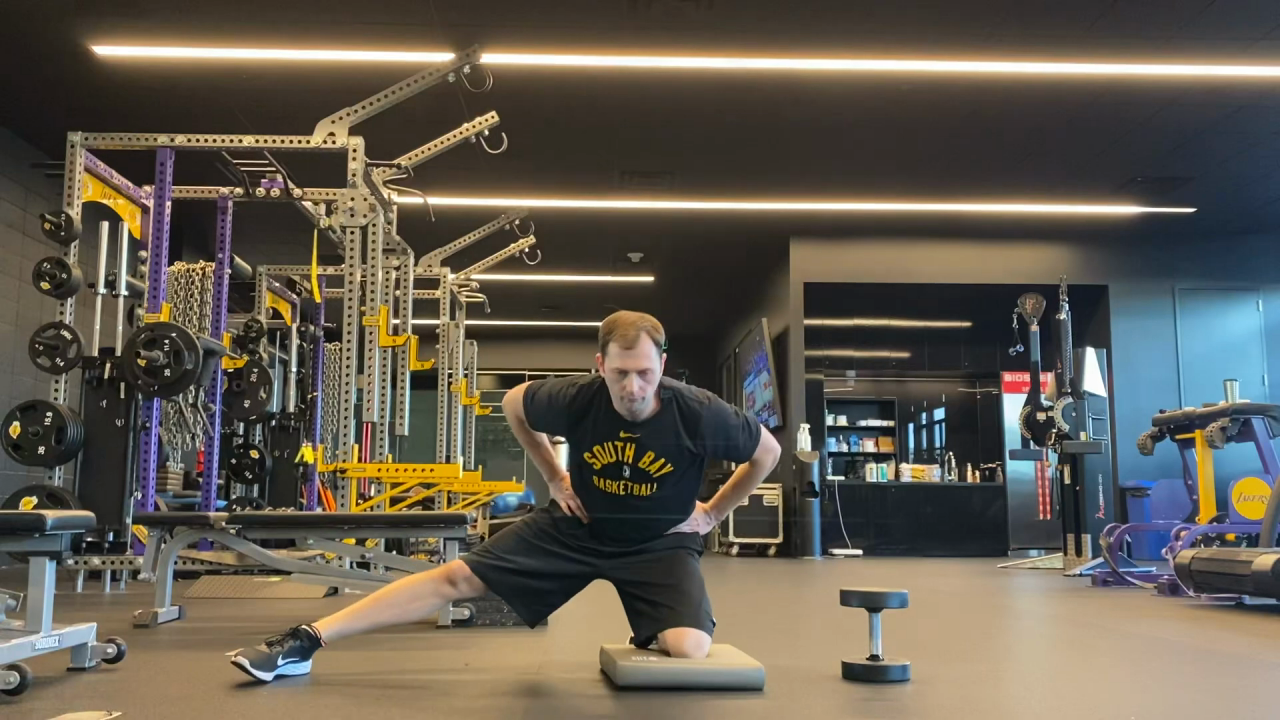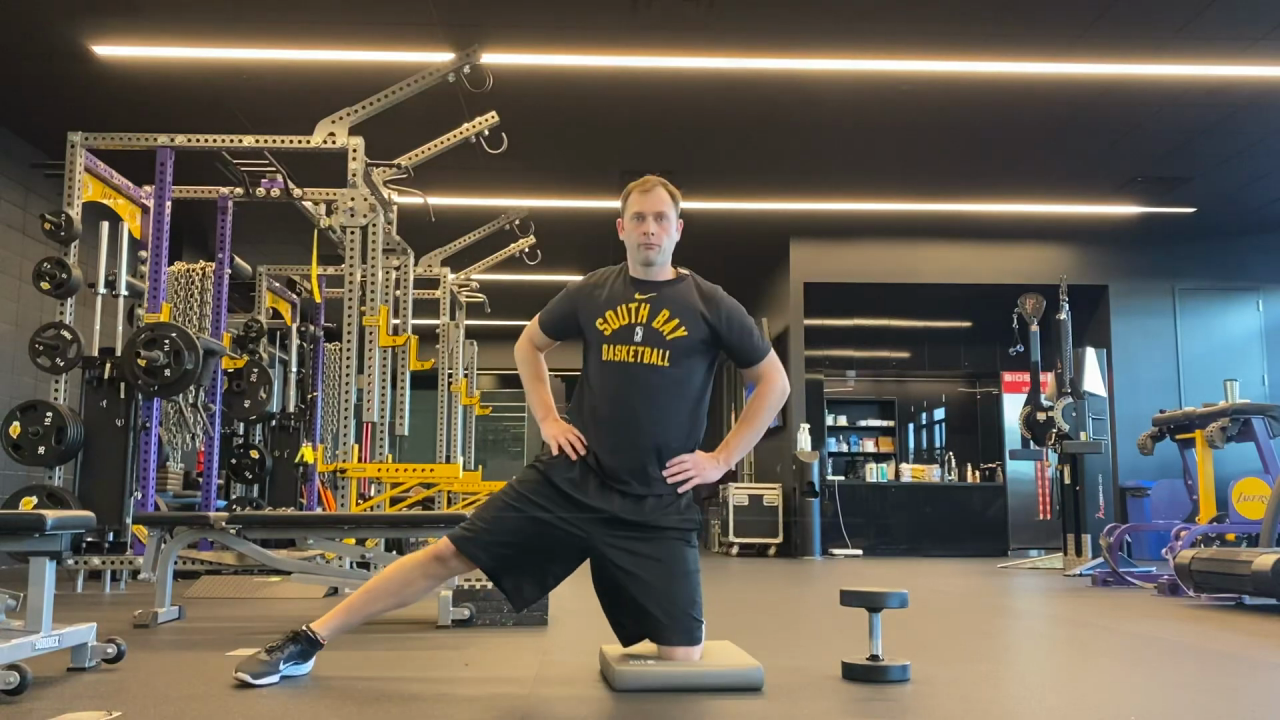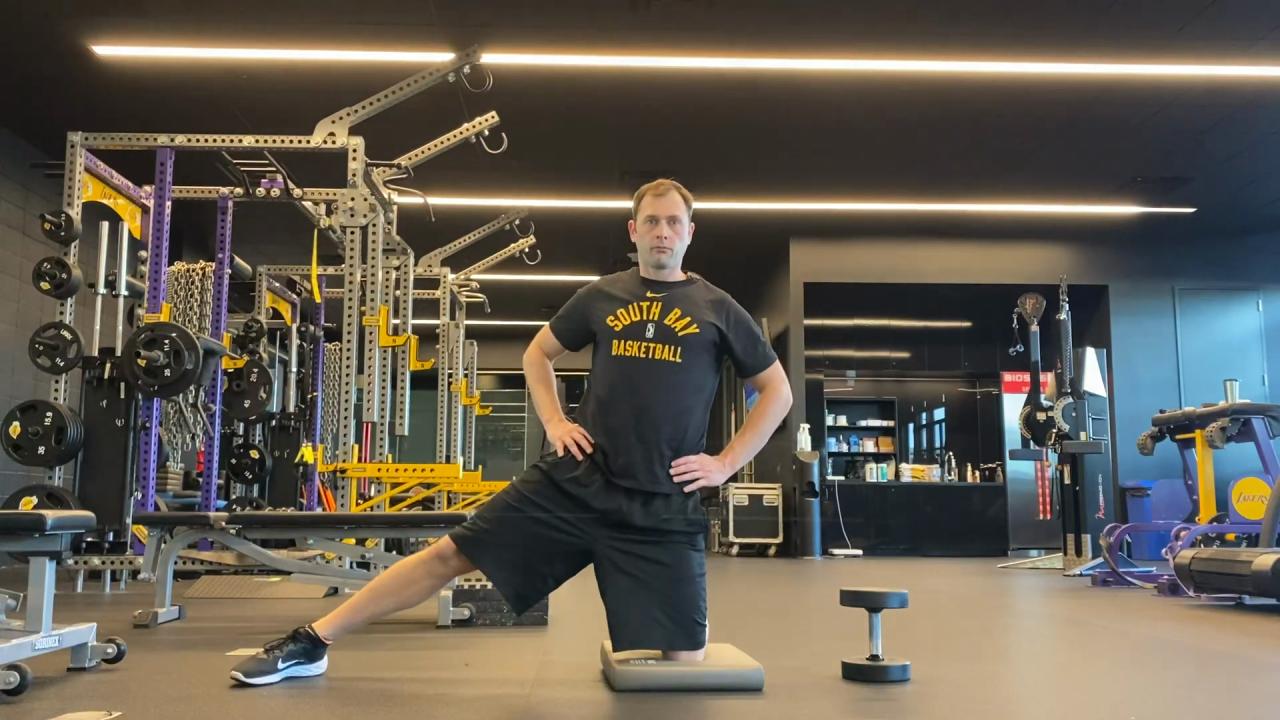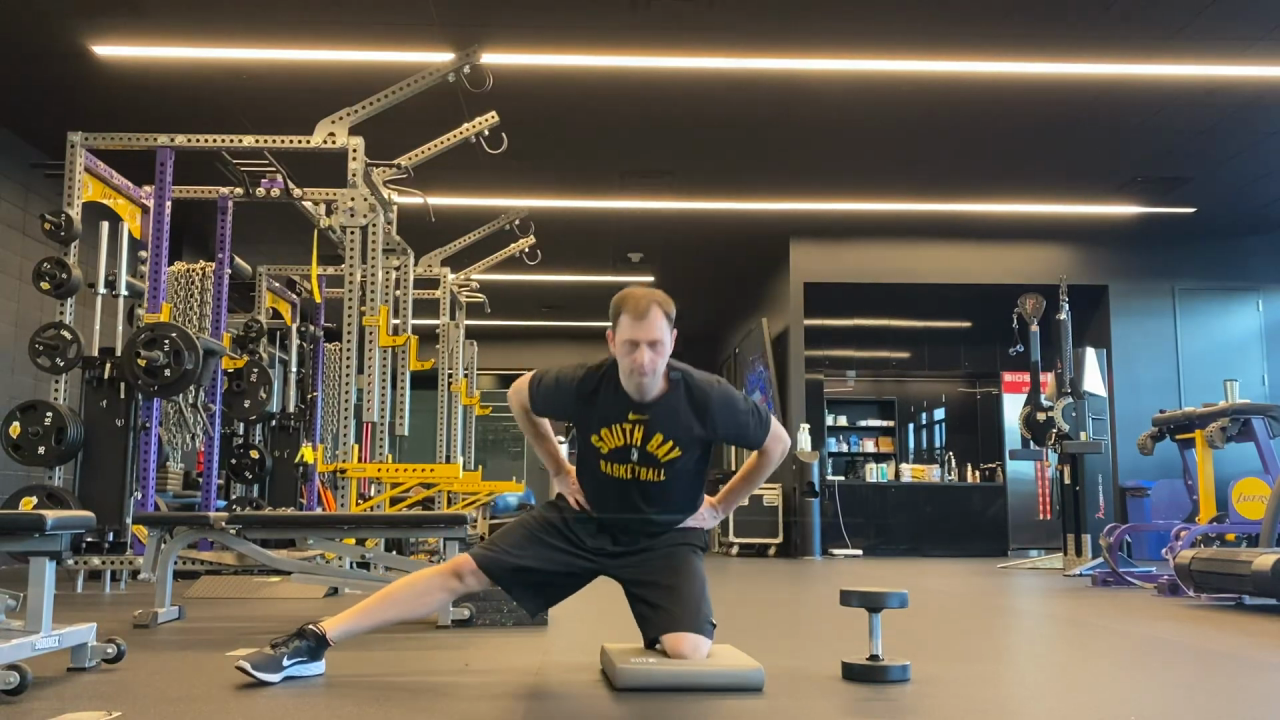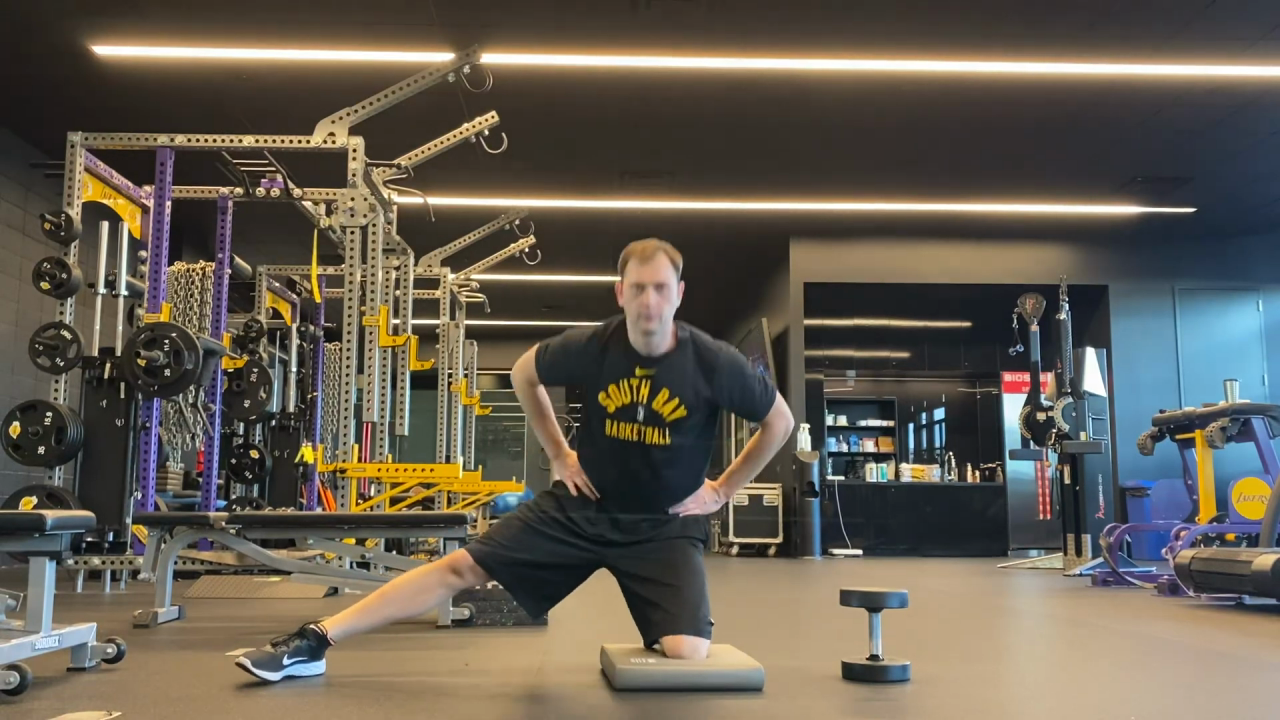
dt=0.5s
person 1, frame 1
left shoulder: (698, 414)
right shoulder: (573, 400)
left elbow: (767, 453)
right elbow: (513, 404)
left wrist: (712, 513)
right wrist: (555, 480)
left hip: (661, 541)
right hip: (577, 527)
left knee: (689, 652)
right knee: (454, 578)
left ankle: (650, 634)
right ankle: (303, 640)
person 1, frame 2
left shoulder: (710, 304)
right shoulder: (592, 291)
left elbow: (774, 383)
right elbow: (529, 345)
left wrist: (721, 460)
right wrist: (548, 420)
left hip: (656, 501)
right hip: (570, 477)
left knee: (682, 658)
right knee: (446, 556)
left ankle: (673, 617)
right ankle: (307, 641)
person 1, frame 3
left shoulder: (718, 309)
right shoulder: (602, 294)
left elbow: (777, 392)
right elbow: (538, 354)
left wrist: (726, 464)
right wrist: (555, 423)
left hip: (661, 502)
right hip: (576, 478)
left knee: (685, 657)
right knee: (449, 555)
left ankle: (684, 608)
right ankle: (311, 643)
person 1, frame 4
left shoulder: (707, 398)
right shoulder: (583, 384)
left elbow: (776, 444)
right elbow: (519, 396)
left wrist: (718, 507)
right wrist: (560, 473)
left hip: (665, 538)
right hip: (583, 522)
left knee: (690, 653)
right knee: (462, 572)
left ankle: (663, 632)
right ankle: (313, 642)
person 1, frame 5
left shoulder: (714, 362)
right shoulder: (590, 347)
left elbow: (779, 421)
right elbow: (522, 375)
left wrist: (721, 490)
right wrist: (560, 455)
left hip: (666, 524)
right hip: (583, 505)
left knee: (687, 655)
right knee: (461, 567)
left ankle: (650, 637)
right ankle: (313, 641)
